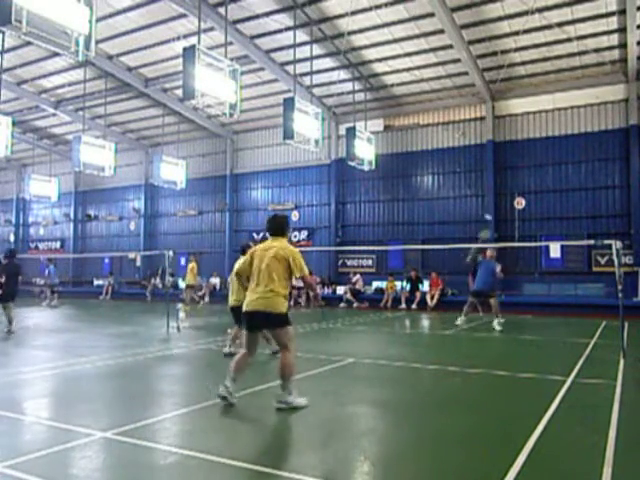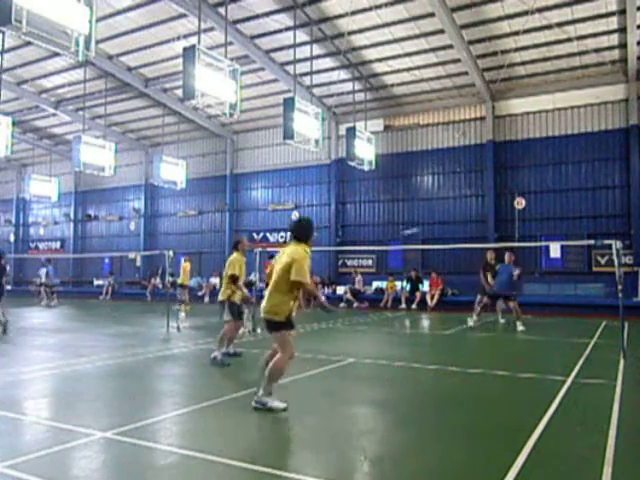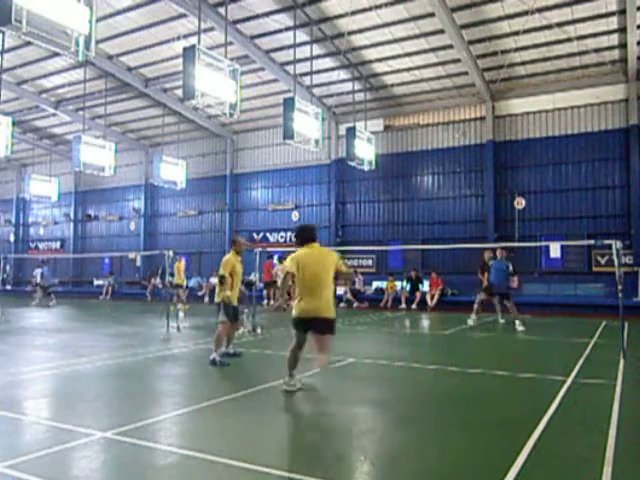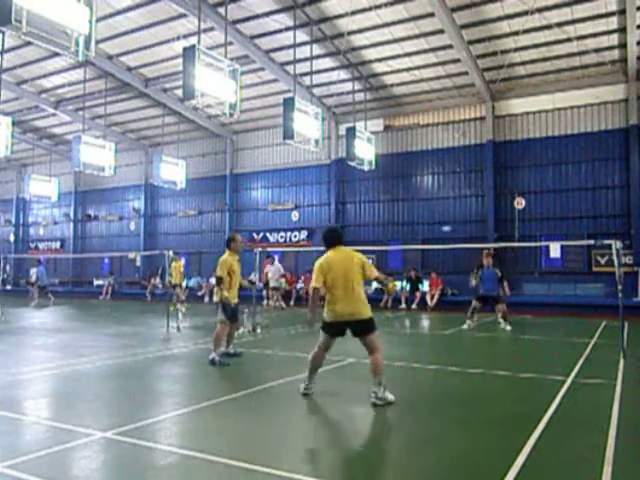
dt=0.3s
person 1, frame 1
left shoulder: (256, 250)
right shoulder: (289, 250)
left elbow: (239, 273)
right elbow: (307, 280)
right wrist: (314, 291)
left hip: (251, 306)
right hip: (273, 307)
left knee: (248, 350)
right knee: (287, 349)
left ankle: (228, 387)
right ankle: (286, 395)
person 1, frame 2
left shoulder: (287, 251)
right shoulder: (300, 256)
left elbow: (270, 275)
right elbow: (304, 285)
right wrist: (320, 299)
left hip: (273, 307)
right hip: (277, 310)
left knee: (281, 348)
right knee: (286, 353)
left ankle: (265, 379)
right ankle: (264, 397)
person 1, frame 3
left shoulder: (295, 257)
right shoulder: (330, 255)
left elbow: (287, 276)
right elbow: (345, 272)
left wrist: (281, 297)
left hip: (302, 311)
right hip: (324, 311)
left knee: (298, 345)
right knee: (323, 353)
left ankle: (291, 380)
person 1, frame 4
left shoulder: (322, 263)
right shoulder: (357, 257)
left elbow: (315, 291)
right elbow: (377, 277)
left wrist: (311, 314)
right wrist: (387, 284)
left hip: (334, 314)
right hip: (360, 313)
left knee: (321, 349)
right knee: (375, 351)
left ankle: (308, 385)
right ankle: (379, 392)
person 2, frame 1
left shoulder: (239, 263)
left elbow: (230, 281)
left hip: (233, 301)
right hip: (243, 301)
left knee: (239, 326)
left ankle: (228, 348)
right ankle: (273, 347)
person 2, frame 2
left shoulder: (239, 258)
right shoulder: (236, 258)
right elbow: (234, 278)
left wrist: (242, 293)
right wrist: (244, 291)
left hip: (234, 297)
right hip: (229, 297)
left knee: (238, 324)
right knee: (229, 325)
left ankle: (228, 348)
right ankle: (217, 354)
person 2, frame 3
left shoulder: (237, 260)
right shoulder: (228, 259)
right elbow: (222, 278)
left wrist: (241, 288)
right wrist: (227, 294)
left hip: (233, 300)
right hip: (225, 300)
left knee: (235, 324)
right knee: (224, 325)
left ankle: (227, 348)
right ankle: (215, 356)
person 2, frame 4
left shoulder: (236, 259)
right shoulder: (226, 259)
right elbow: (219, 279)
left wrist: (244, 283)
right wrist: (224, 294)
left hip: (233, 298)
right hip: (225, 299)
left knee: (234, 324)
right knee: (223, 325)
left ankle: (228, 348)
right ankle: (214, 355)
